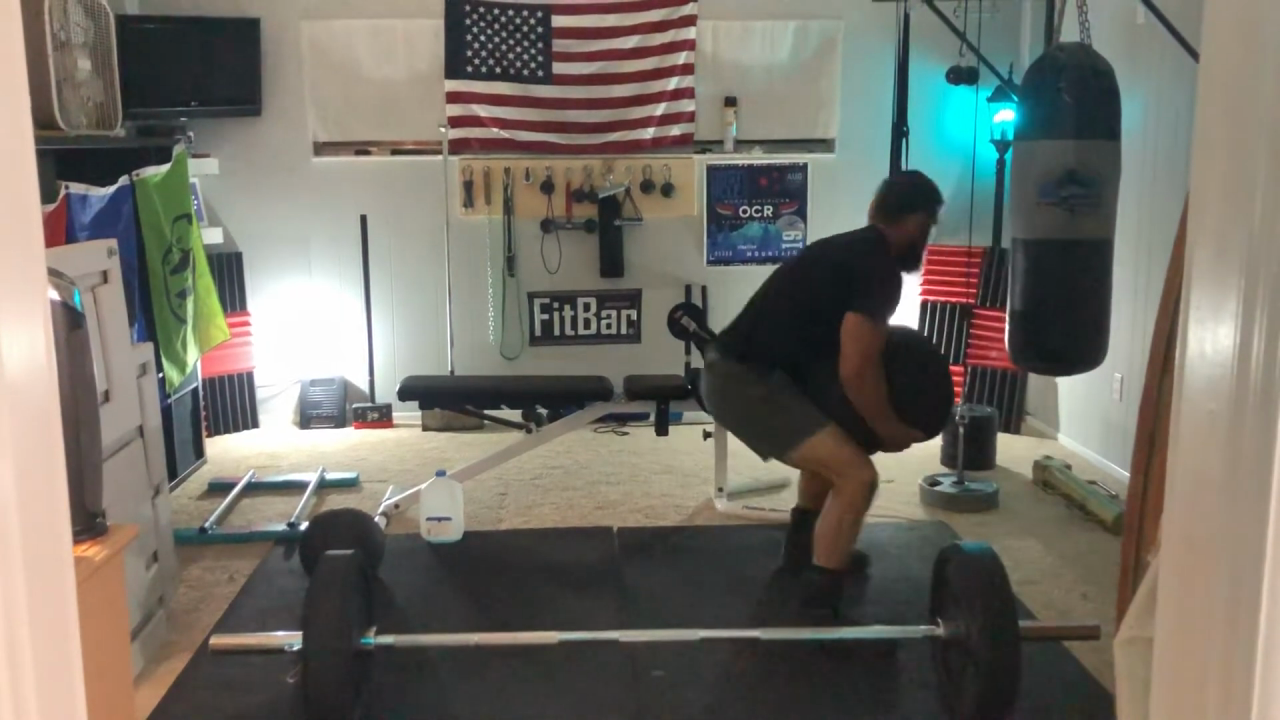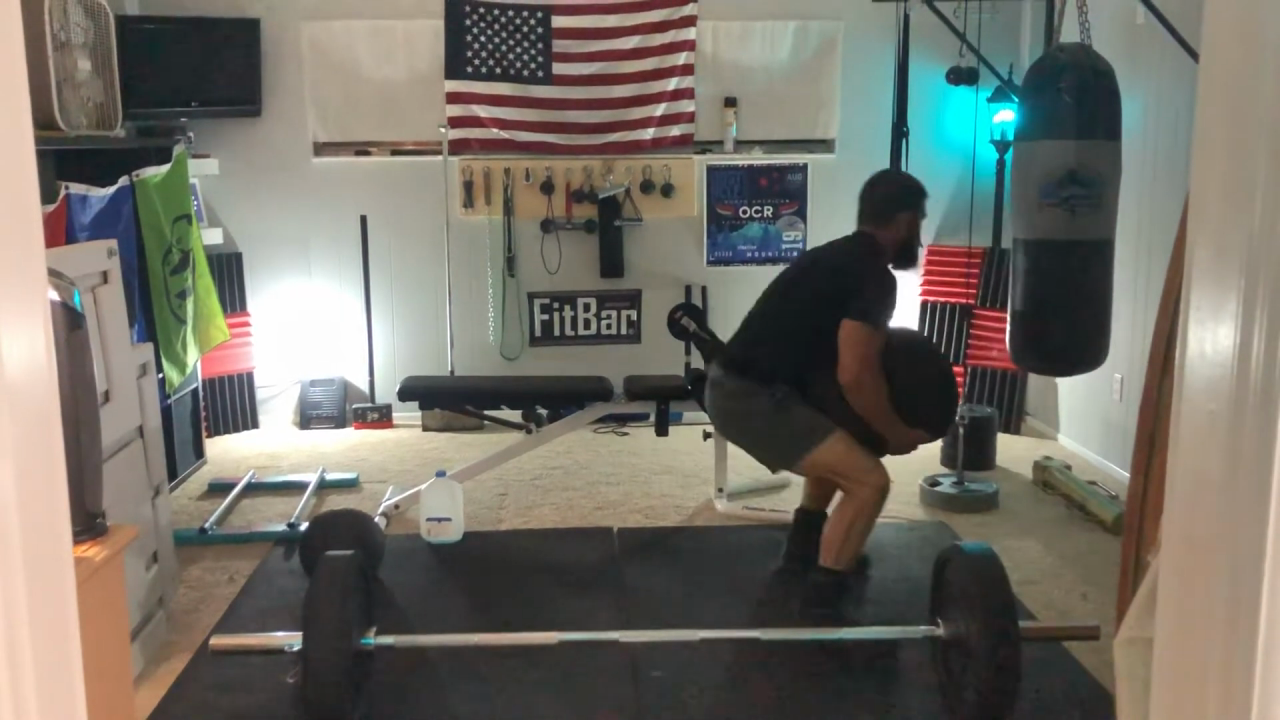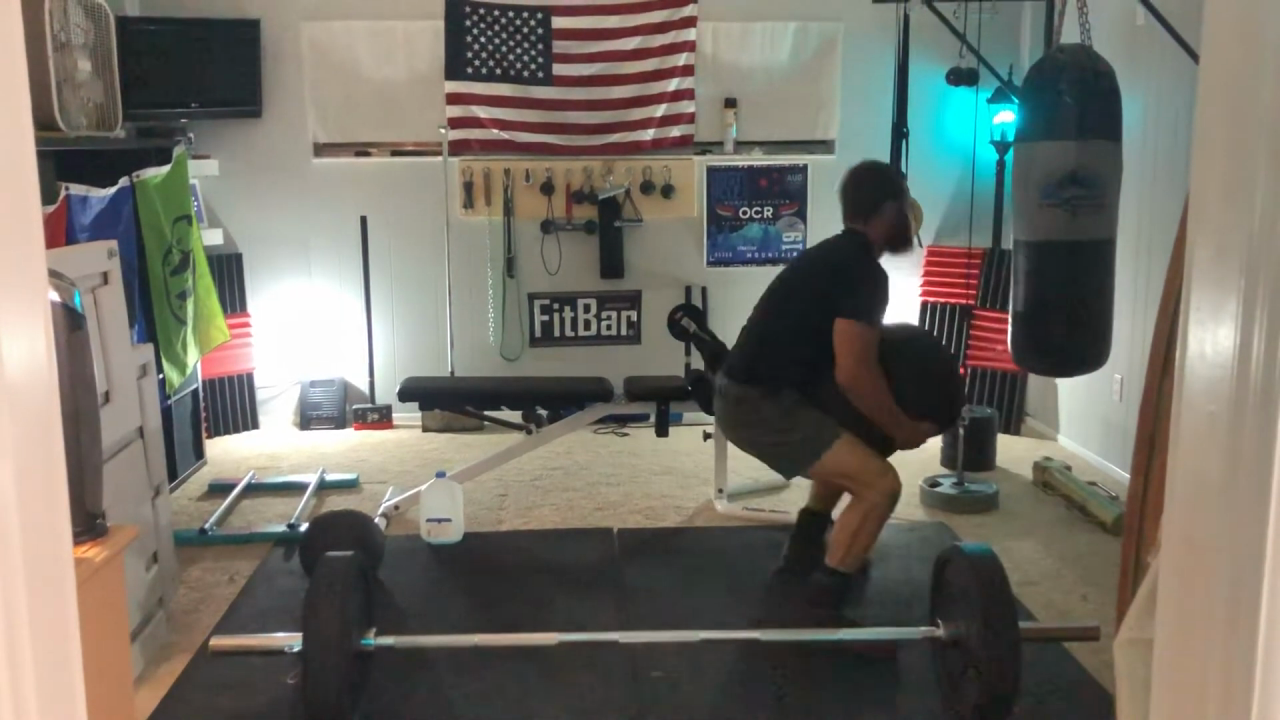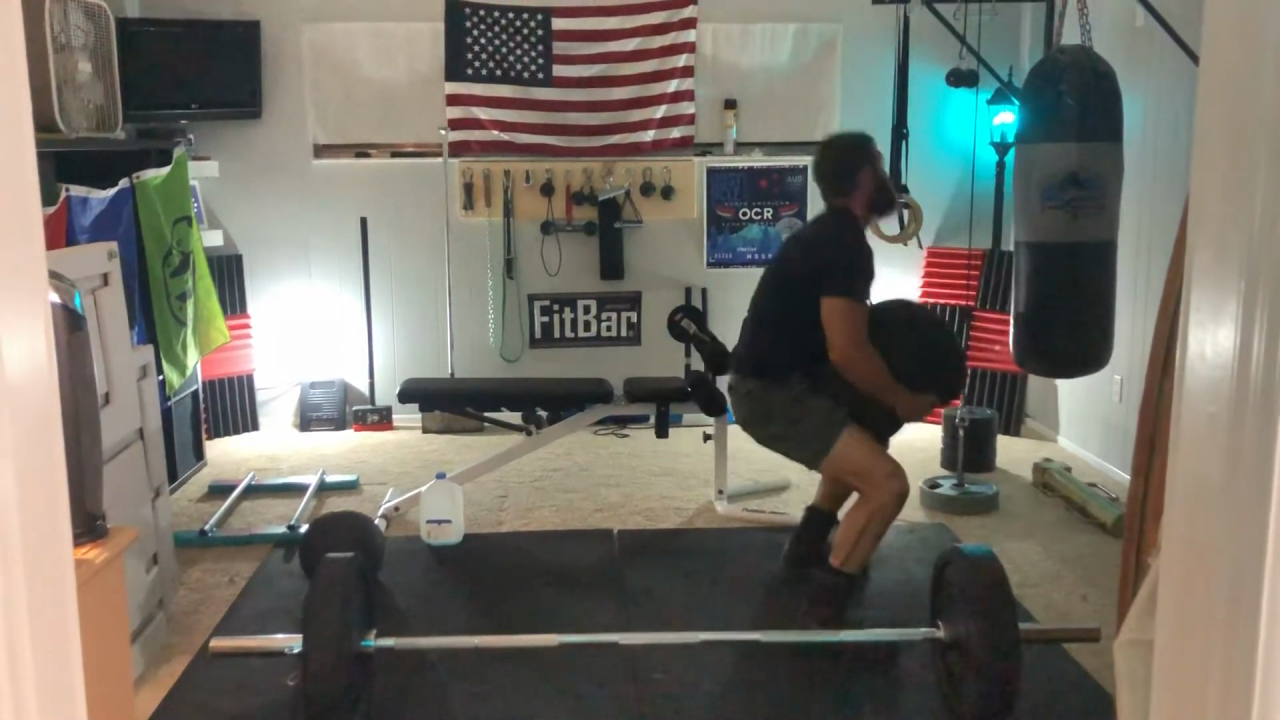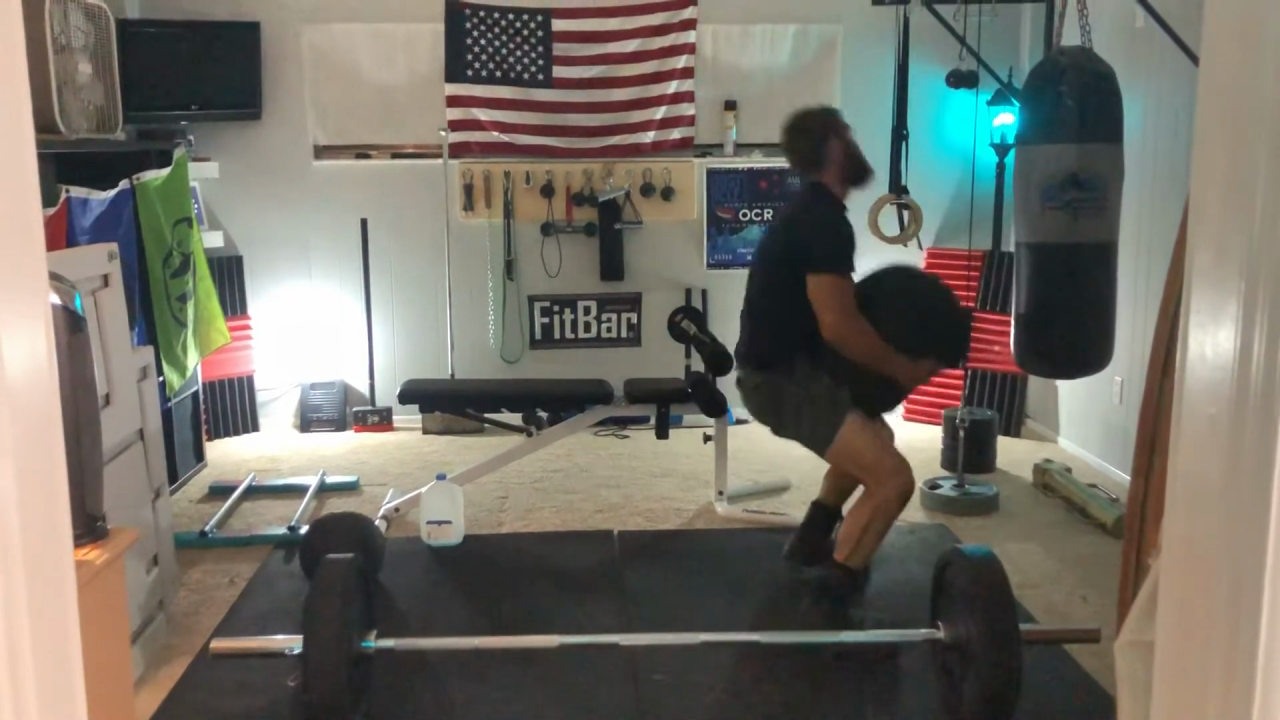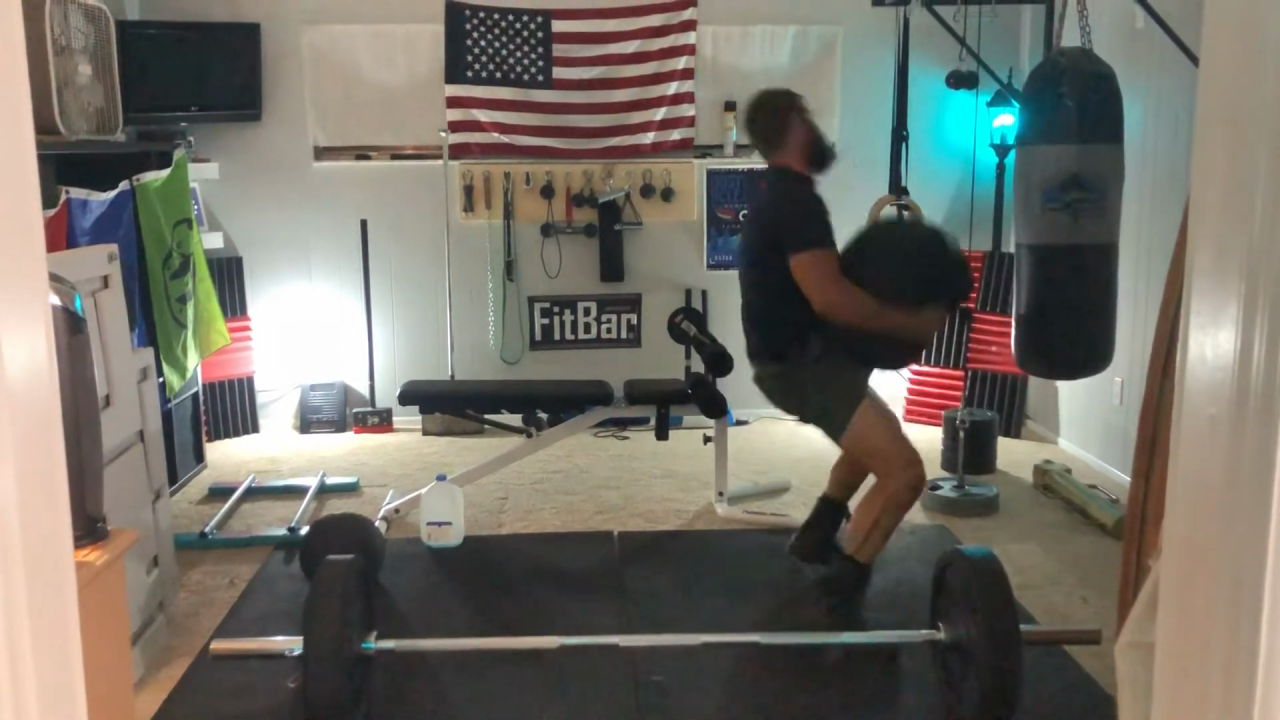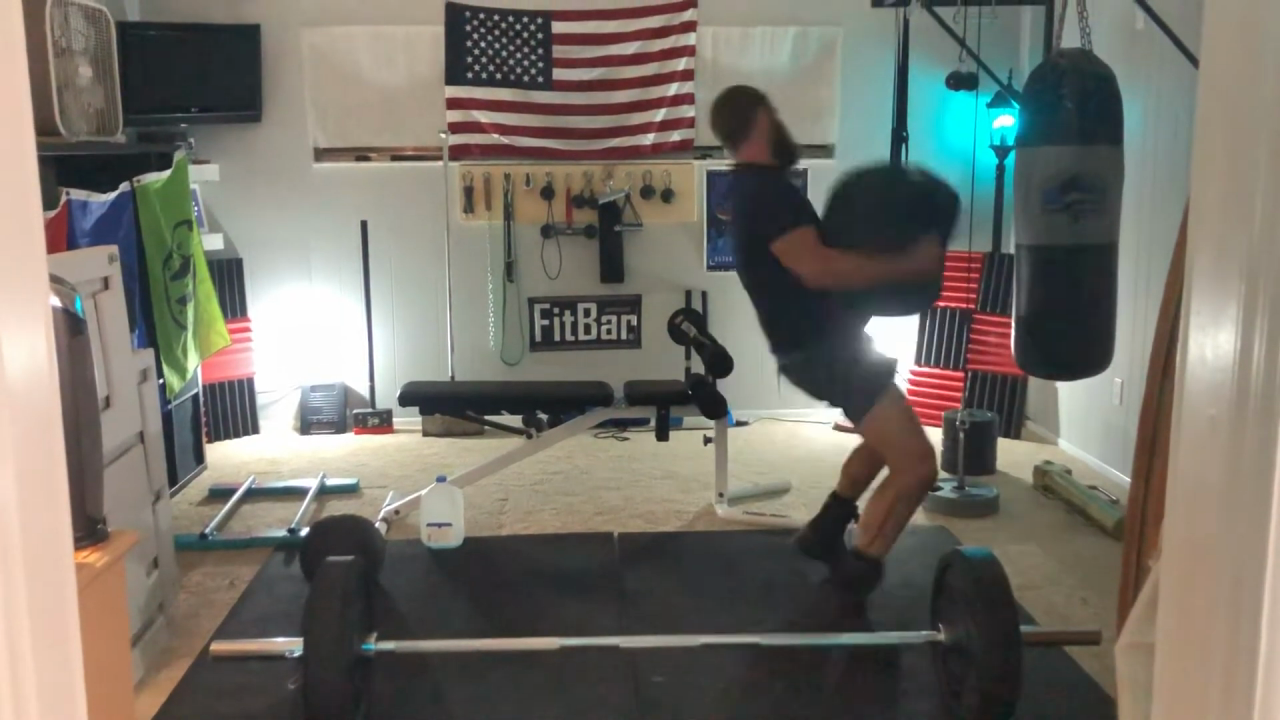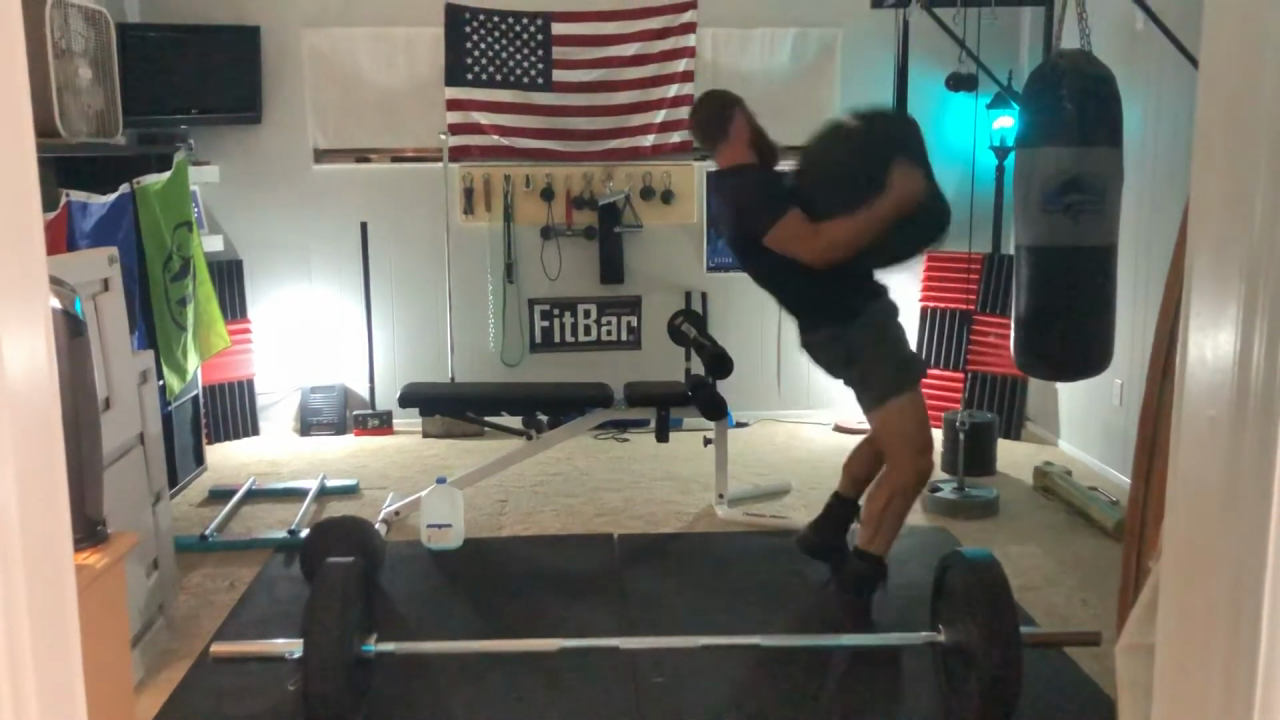
dt=0.1s
person 1, frame 1
left shoulder: (849, 251)
right shoulder: (879, 270)
right elbow: (856, 370)
right wrist: (891, 430)
left hip: (738, 372)
right hip: (744, 385)
left knee: (834, 442)
right knee: (857, 475)
left ankle: (802, 546)
right ankle: (818, 610)
person 1, frame 2
left shoulder: (845, 257)
right shoulder: (872, 276)
right elbow: (855, 376)
right wrist: (896, 434)
left hip: (742, 384)
right hip: (750, 398)
left knee: (836, 444)
right knee: (868, 479)
left ankle: (803, 547)
right ankle: (820, 607)
person 1, frame 3
left shoulder: (835, 256)
right shoulder: (865, 273)
right elbow: (853, 375)
right wrist: (902, 427)
left hip: (760, 391)
right hip: (759, 406)
left knee: (849, 449)
right knee: (879, 483)
left ankle: (804, 548)
right ankle: (822, 605)
person 1, frame 4
left shoulder: (828, 234)
right shoulder: (845, 247)
right elbow: (848, 352)
left wrist: (889, 396)
right wrist: (904, 402)
left hip: (773, 382)
right hip: (772, 395)
left knee: (859, 441)
right knee: (886, 483)
left ankle: (808, 547)
right ankle: (825, 605)
person 1, frame 5
left shoulder: (809, 214)
right shoulder: (826, 223)
right elbow: (838, 327)
left wrist: (887, 357)
right wrist: (905, 369)
left hip: (785, 367)
right hip: (783, 380)
left knee: (869, 440)
right knee: (892, 478)
left ankle: (812, 541)
right ankle: (831, 596)
person 1, frame 6
left shoulder: (780, 197)
right shoulder: (794, 201)
right elbow: (830, 299)
left wrist: (895, 312)
right wrist: (911, 323)
left hip: (796, 354)
right hip: (800, 364)
left knee: (877, 432)
right knee: (904, 469)
left ankle: (817, 536)
right ankle: (839, 591)
person 1, frame 7
left shoulder: (758, 188)
right shoulder: (766, 194)
right elbow: (820, 271)
right wrist: (908, 264)
left hip: (821, 345)
right hip: (829, 346)
left knee: (886, 436)
right knee: (915, 464)
left ankle: (825, 531)
right ankle: (850, 582)
person 1, frame 8
left shoulder: (746, 186)
right shoulder: (750, 190)
left elbow: (810, 238)
right elbow: (818, 247)
right wrist: (892, 202)
left hip: (844, 324)
right hip: (854, 324)
left knee: (892, 438)
right knee: (911, 459)
left ankle: (826, 532)
right ankle: (856, 585)
